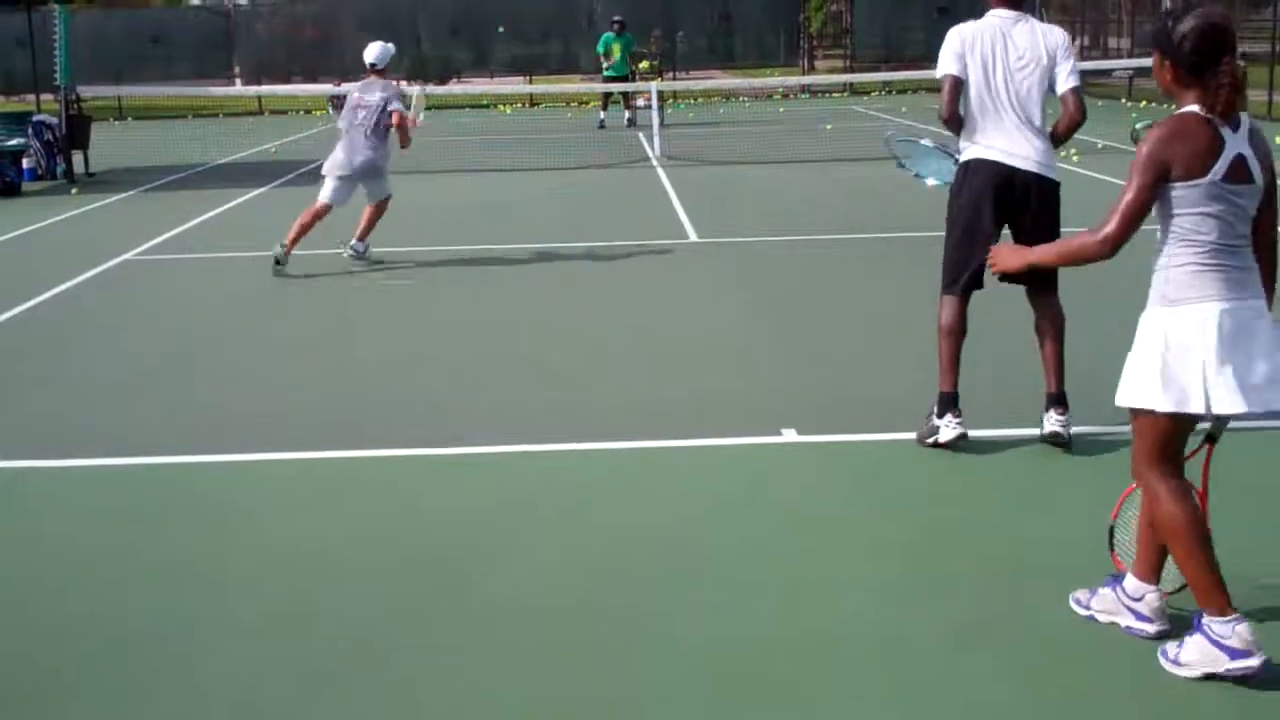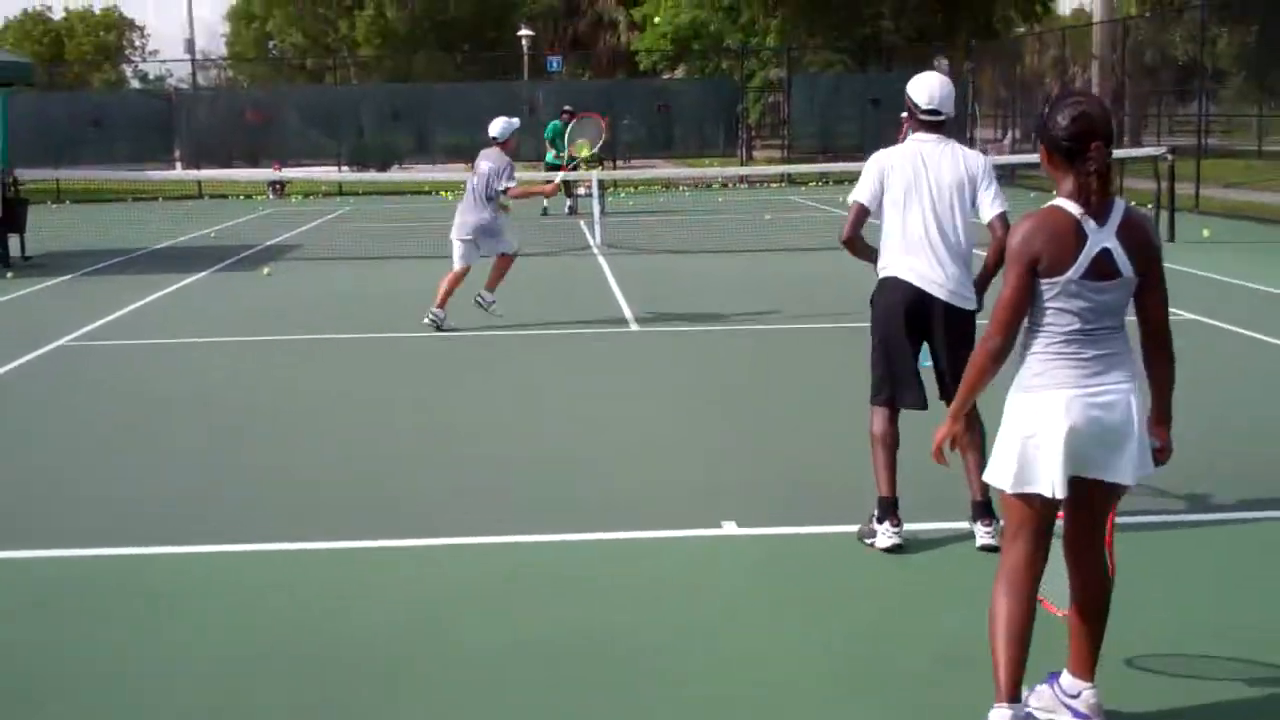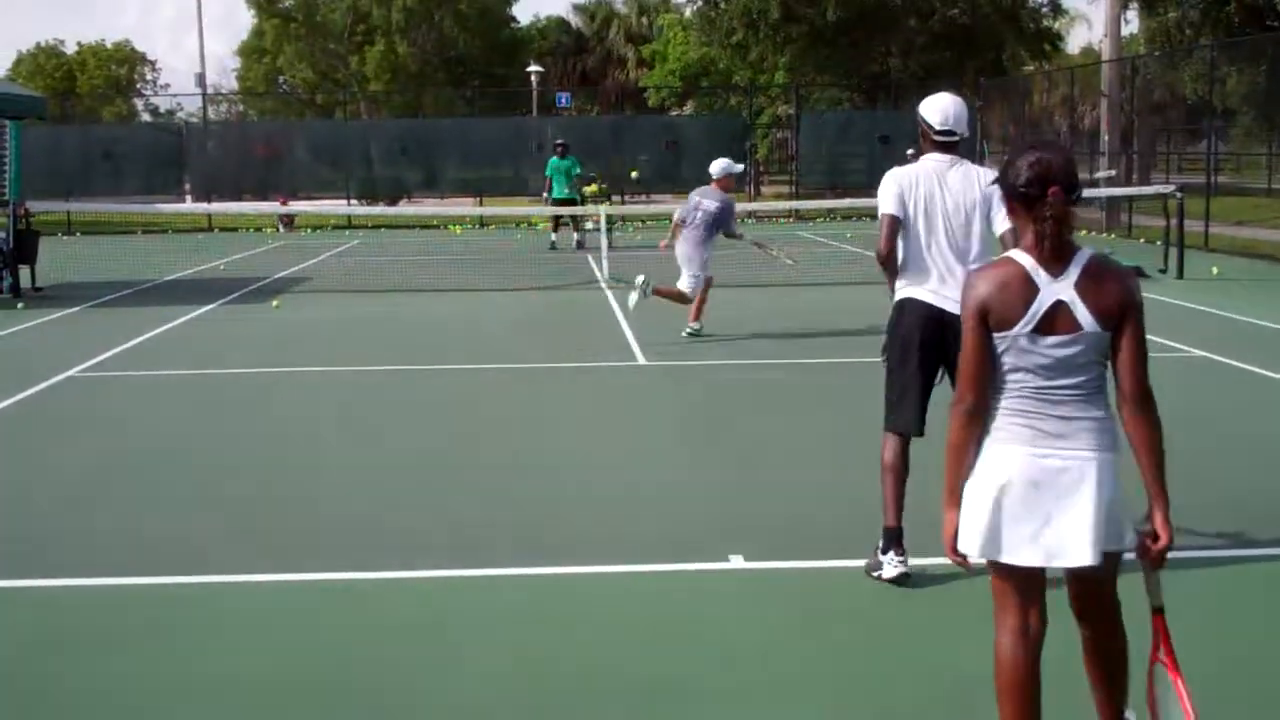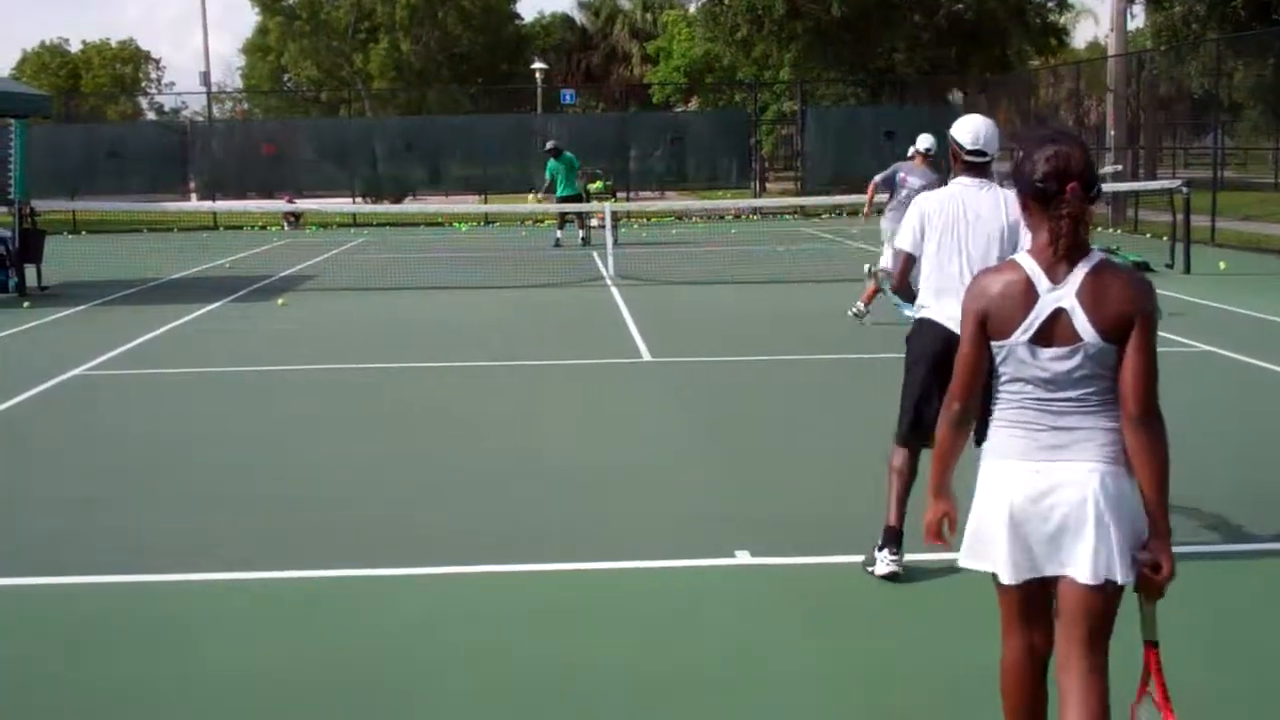
dt=0.5s
person 1, frame 1
left shoulder: (1168, 138)
left elbow: (1109, 238)
left wrist: (1025, 256)
left hip: (1185, 318)
left knee: (1154, 467)
right knee: (1163, 457)
right ankle: (1141, 594)
person 1, frame 2
left shoulder: (1035, 231)
right shoulder: (1139, 230)
left elbow: (998, 341)
right elbow: (1158, 340)
left wrist: (955, 414)
right wrist: (1160, 418)
left hip: (1046, 405)
right hip: (1115, 404)
left knee: (1021, 558)
right knee: (1087, 545)
person 1, frame 3
left shoulder: (987, 285)
right shoulder: (1115, 283)
left elbow: (969, 403)
right elbow: (1135, 400)
left wrist: (952, 500)
right wrist: (1159, 505)
left hip: (1012, 468)
right hip: (1088, 469)
left knee: (1019, 624)
right knee: (1099, 614)
person 1, frame 4
left shoulder: (990, 288)
right shoulder: (1128, 291)
left elbow: (958, 407)
right elbow: (1140, 417)
left wrist: (938, 491)
right wrist: (1159, 529)
left hip: (1012, 480)
right hip: (1096, 484)
left knee: (1024, 639)
right knee: (1082, 657)
person 2, frame 1
right shoulder: (1054, 37)
left elbow: (947, 110)
right elbow: (1074, 111)
left wrist: (971, 136)
right wrist: (1044, 145)
left hip: (982, 170)
right hip: (1037, 176)
left knee: (955, 288)
right knee: (1045, 290)
left ankle: (947, 411)
right ankle: (1056, 407)
person 2, frame 2
left shoulder: (884, 161)
right shoulder: (974, 163)
left elbow: (849, 235)
right elbow: (1002, 237)
right wrist: (979, 285)
left hip: (897, 289)
right hip: (954, 295)
left knee: (885, 404)
right knee: (963, 406)
left ankle: (886, 517)
right ankle: (983, 517)
person 2, frame 3
left shoulder: (900, 178)
right shoulder: (987, 181)
left elbow: (885, 250)
right elbow: (1016, 248)
left wrist: (897, 280)
left hip: (917, 309)
left knee: (897, 429)
left ankle: (892, 548)
person 2, frame 4
left shoulder: (927, 204)
right shoulder: (1013, 205)
left elbow: (899, 280)
left hip: (935, 330)
left knee: (908, 440)
left ankle: (889, 547)
person 3, frame 1
left shoulder: (355, 91)
right shoulder: (393, 92)
right elbow: (398, 120)
right wrist: (405, 138)
left hip: (343, 157)
right hip: (371, 161)
left knee: (321, 208)
right knee: (381, 199)
left ankle: (285, 250)
right ankle: (359, 244)
person 3, frame 2
left shoulder: (483, 155)
right shoulder: (504, 162)
right elbow: (511, 191)
right wrist: (544, 190)
left hip: (463, 219)
right hip: (484, 222)
left knee: (459, 271)
right knee: (509, 252)
left ankle: (436, 313)
right ankle: (486, 294)
person 3, frame 3
left shoulder: (696, 193)
right shoulder: (727, 202)
left elbow: (678, 219)
right elbow: (729, 233)
left wrist: (669, 239)
right wrist: (739, 236)
left hip: (682, 247)
right hip: (697, 251)
left knee: (707, 282)
right knee: (685, 297)
left ankle: (694, 325)
right ankle: (648, 287)
person 3, frame 4
left shoulder: (899, 167)
right shoulder: (933, 179)
left elbow: (875, 183)
left wrist: (868, 205)
left hip: (889, 222)
right knee: (892, 270)
left ankle: (878, 272)
right ankle: (861, 306)
